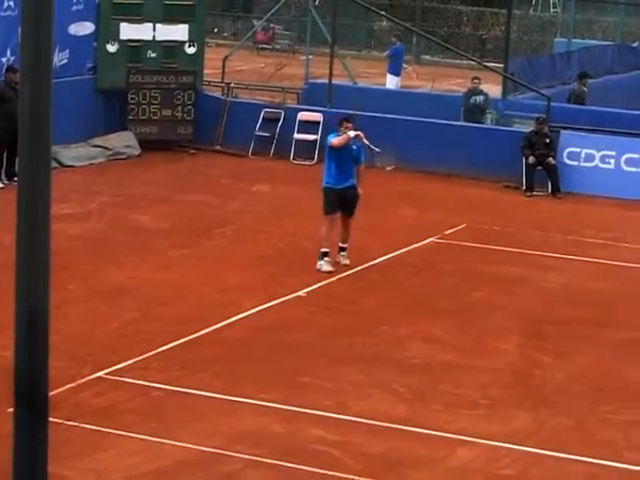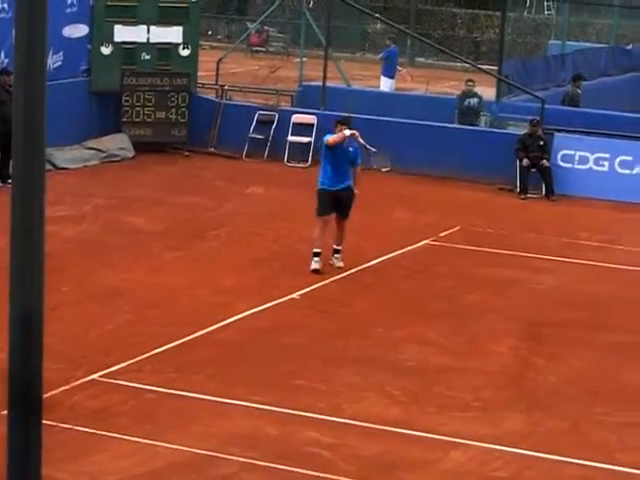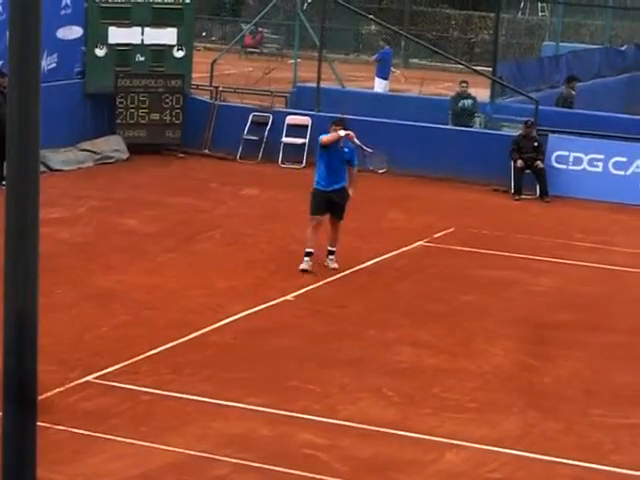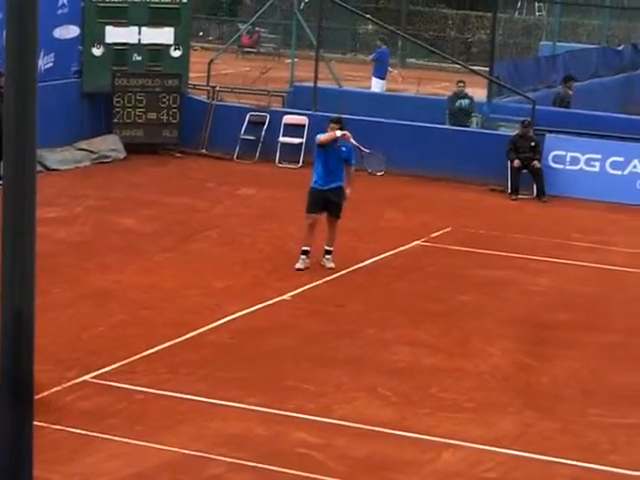
dt=0.1s
person 1, frame 1
left shoulder: (357, 145)
right shoulder: (333, 138)
left elbow: (359, 166)
right elbow: (336, 143)
left wrist: (358, 186)
right wrist: (351, 134)
left hip: (349, 188)
right hip: (331, 186)
left knee: (346, 221)
right knee: (330, 221)
left ankle: (342, 252)
right ankle: (324, 258)
person 1, frame 2
left shoulder: (354, 146)
right shoulder: (329, 138)
left elbow: (355, 167)
right elbow: (332, 141)
left wrist: (354, 187)
right wrist: (347, 133)
left hip: (344, 189)
right hip: (326, 188)
left knee: (341, 223)
right knee: (323, 222)
left ankle: (336, 254)
right ankle: (316, 258)
person 1, frame 3
left shoulder: (349, 147)
right shoulder: (324, 139)
left elbow: (352, 168)
right elbow: (326, 139)
left wrist: (350, 188)
right wrist: (342, 134)
left hip: (339, 190)
right hip: (320, 188)
left knee: (335, 223)
right knee: (315, 223)
left ankle: (331, 256)
right ankle: (307, 258)
person 1, frame 4
left shoulder: (347, 147)
right shoulder: (321, 139)
left elbow: (349, 167)
right elbow: (322, 139)
left wrist: (348, 187)
right wrist: (338, 134)
left hip: (336, 189)
right hip: (318, 187)
left knee: (332, 223)
right knee: (311, 221)
left ankle: (327, 256)
right ankle: (304, 256)
